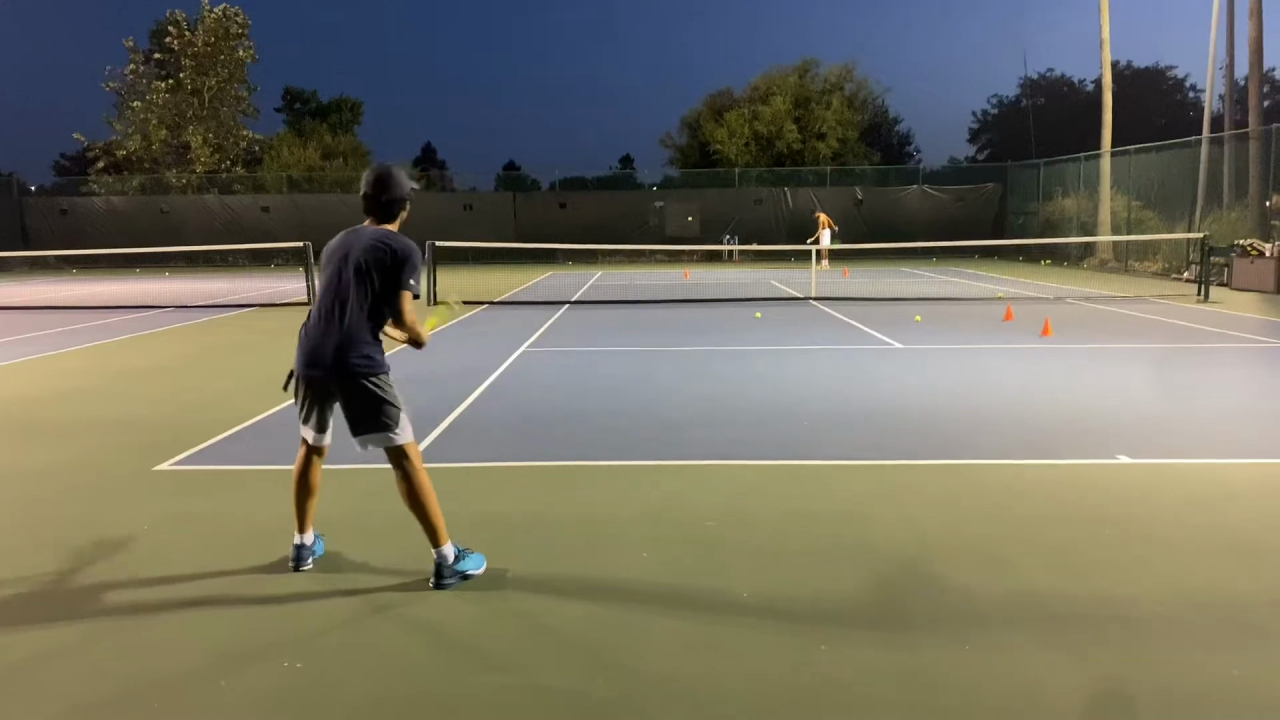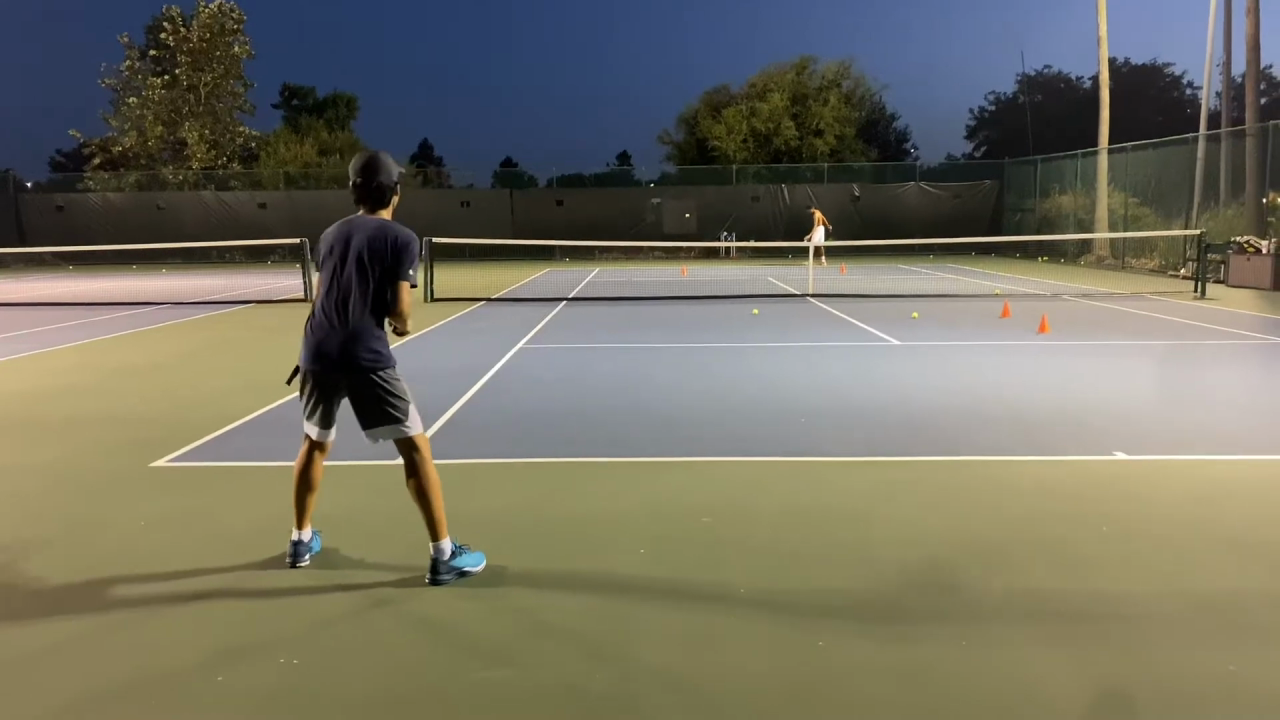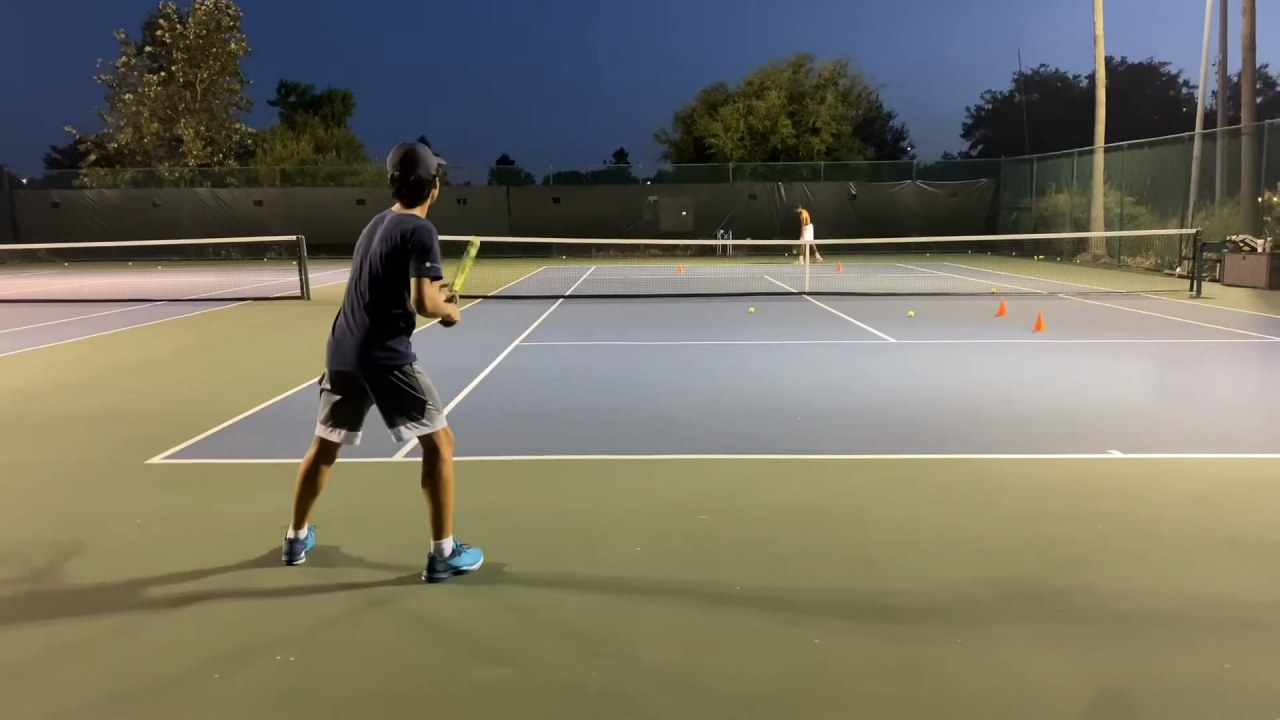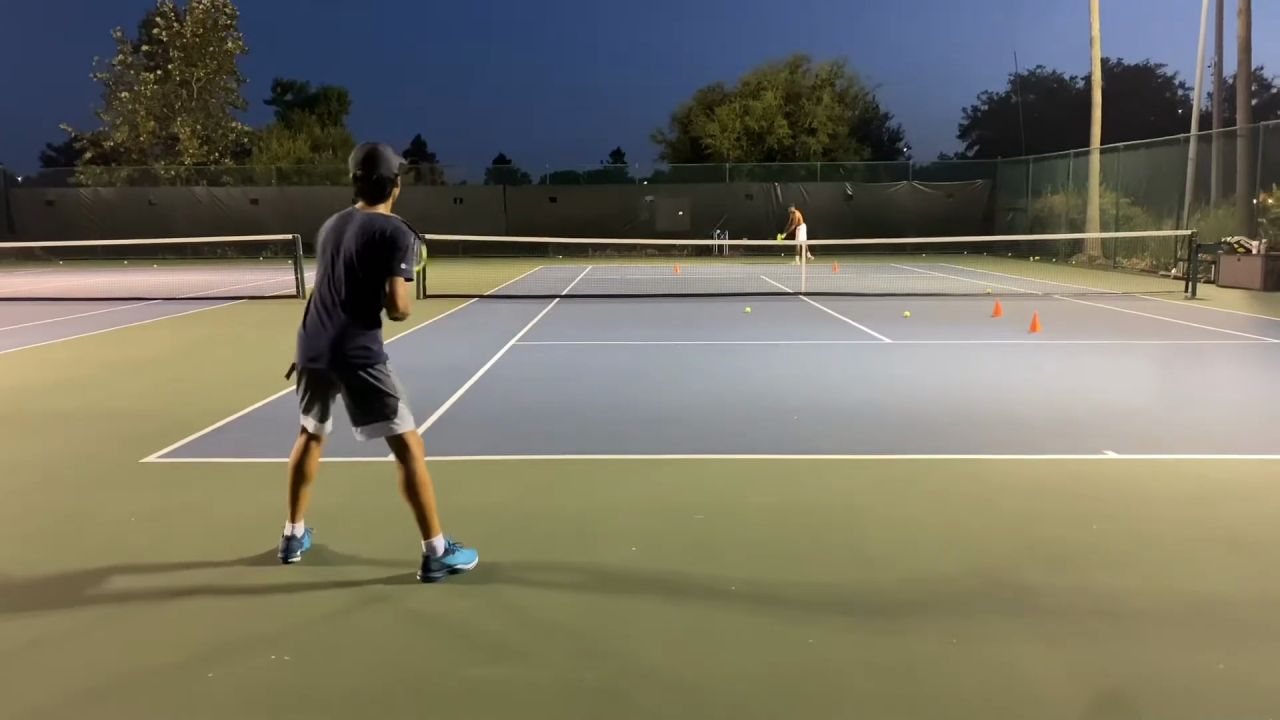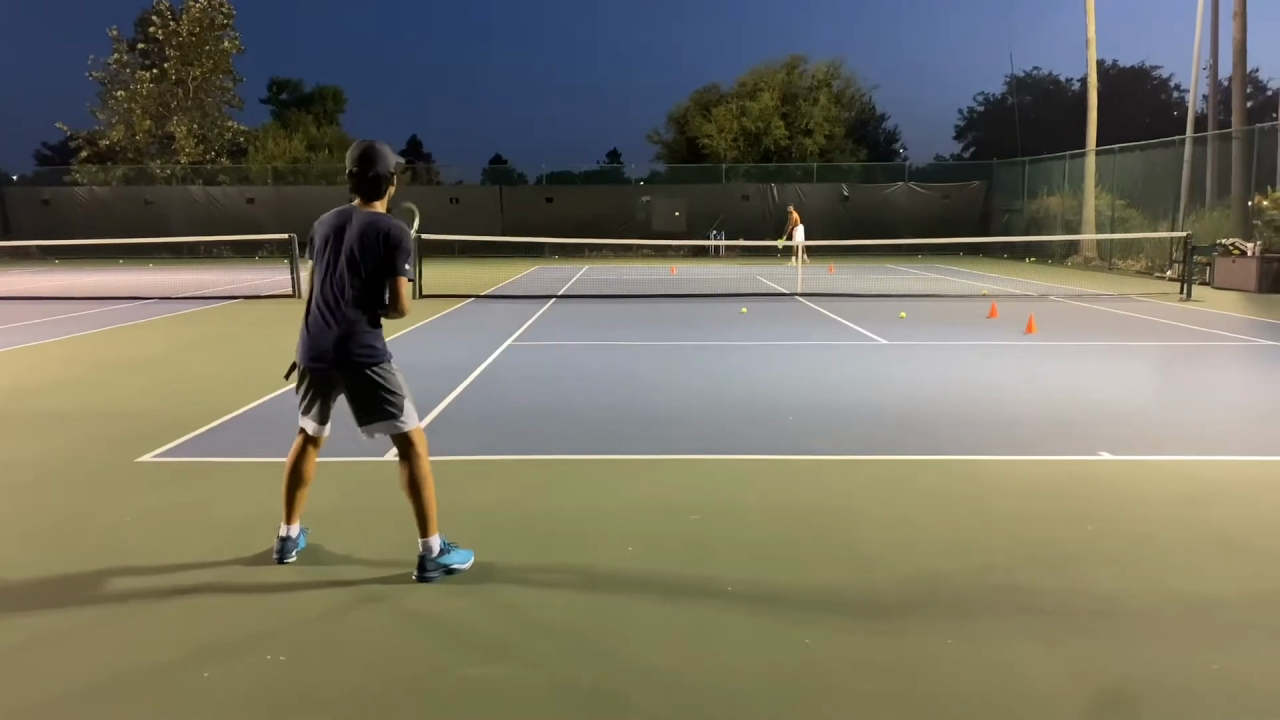
dt=0.4s
person 1, frame 1
left shoulder: (336, 242)
right shoulder: (403, 249)
right elbow: (403, 318)
right wrist: (418, 336)
left hip: (310, 356)
right hip: (358, 362)
left knee: (312, 447)
right knee: (405, 456)
left ankle: (304, 543)
right ankle: (447, 559)
person 1, frame 2
left shoulder: (331, 234)
right shoulder: (401, 238)
right elbow: (400, 310)
right wrist: (401, 325)
left hip: (317, 353)
right hip: (366, 356)
left knee: (315, 443)
right knee: (415, 448)
left ankle: (301, 540)
right ankle: (444, 555)
person 1, frame 3
left shoulder: (375, 225)
right shoulder: (420, 231)
right elbow: (422, 304)
left wrist: (432, 293)
right wrist: (449, 310)
left hip: (342, 351)
right hip: (386, 355)
left knee: (325, 445)
right knee: (439, 443)
left ankle: (296, 538)
right ankle: (444, 554)
person 1, frame 4
left shoulder: (331, 225)
right shoulder: (394, 232)
right elbow: (397, 307)
right wrist: (397, 301)
left hip: (311, 345)
right hip: (357, 351)
left knee: (310, 435)
right knee: (408, 445)
left ankle: (293, 534)
right ankle: (436, 552)
person 1, frame 5
left shoulder: (324, 223)
right shoulder: (394, 231)
right elbow: (400, 307)
left hip: (314, 347)
right hip: (362, 351)
left knee: (308, 436)
right knee: (412, 443)
left ankle: (288, 535)
right ankle: (432, 551)
